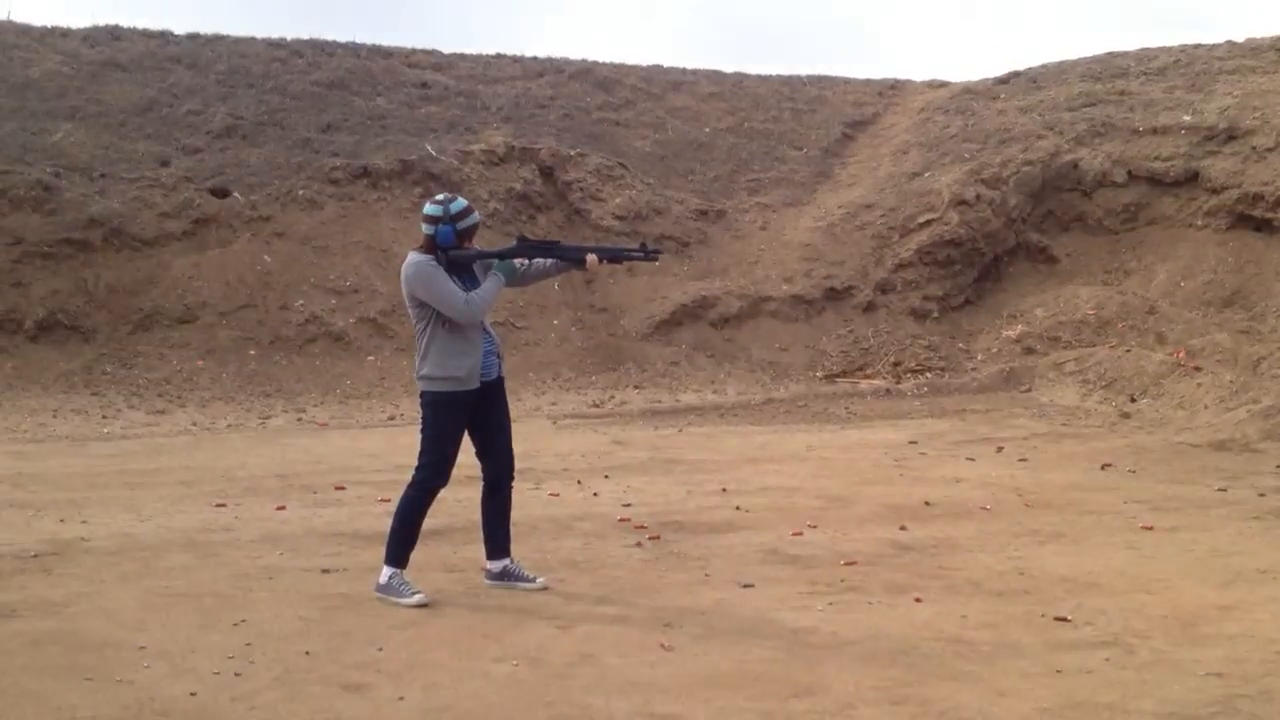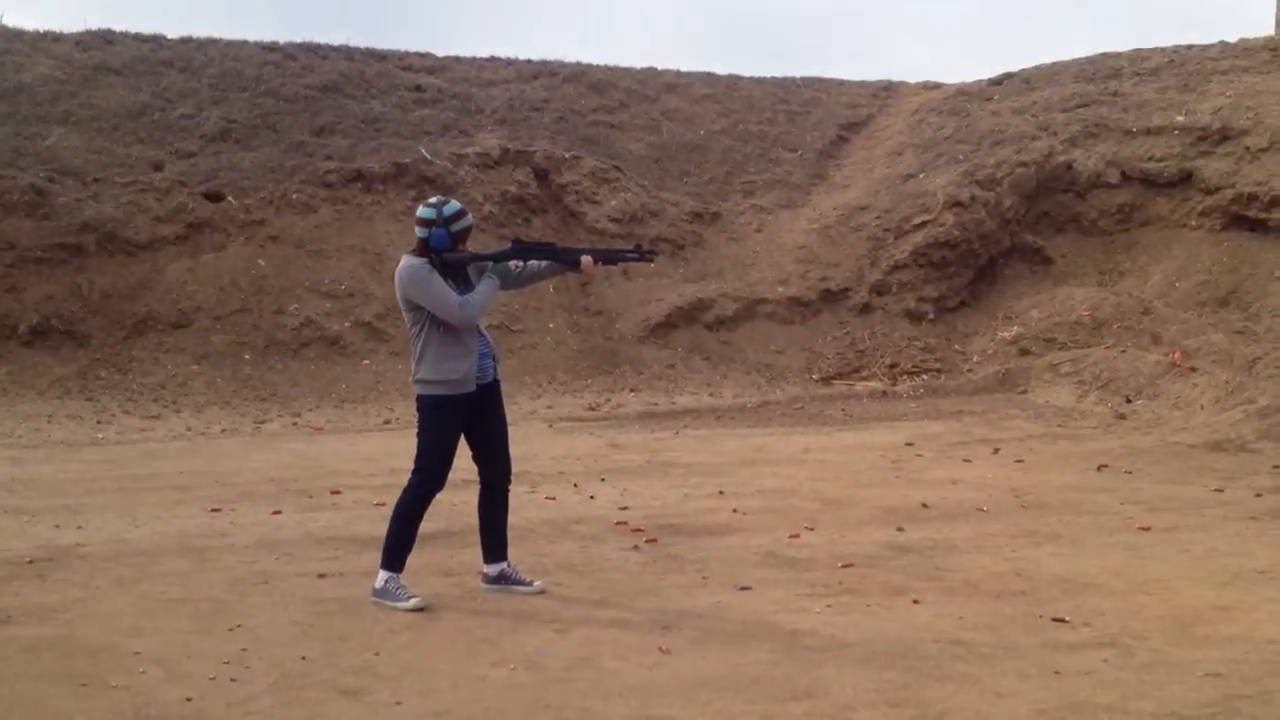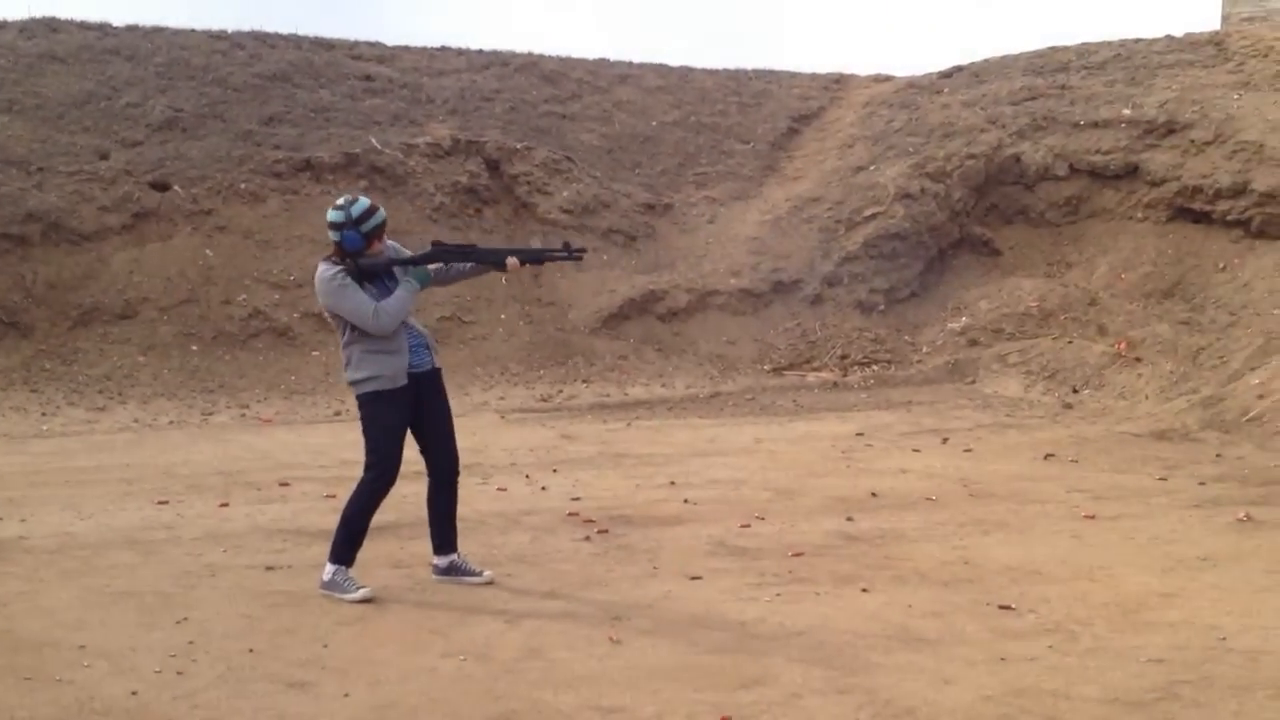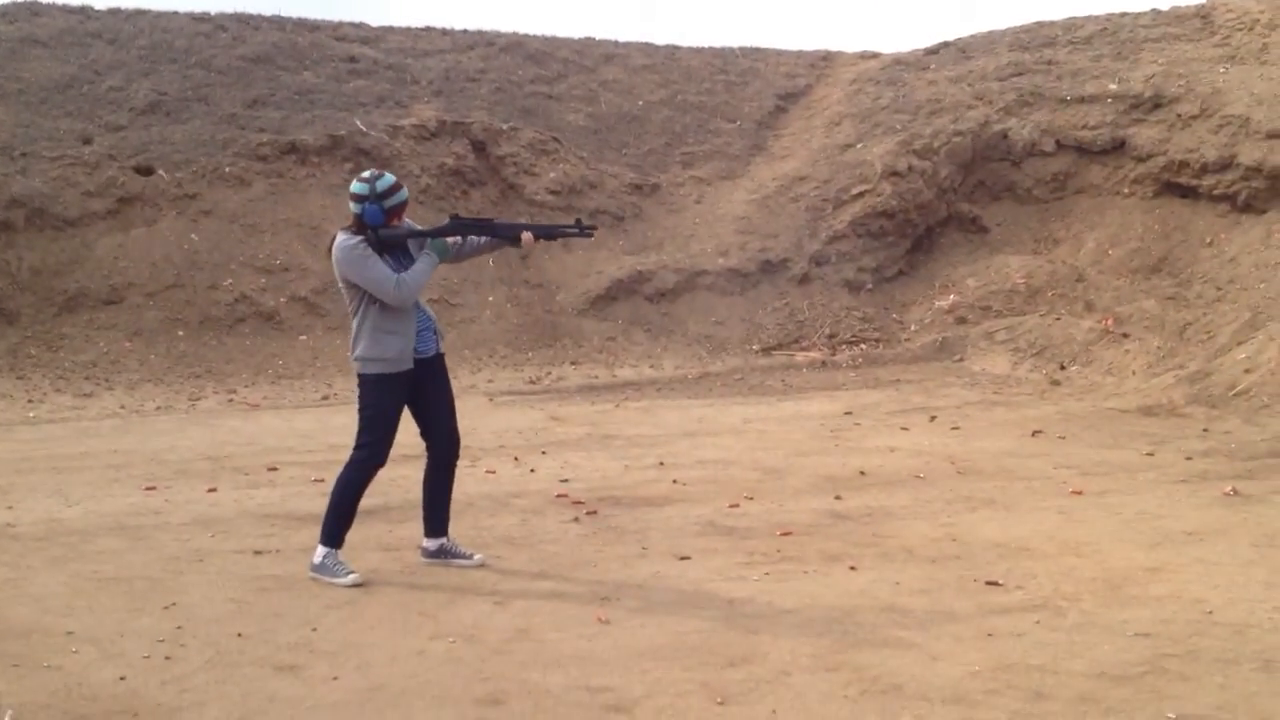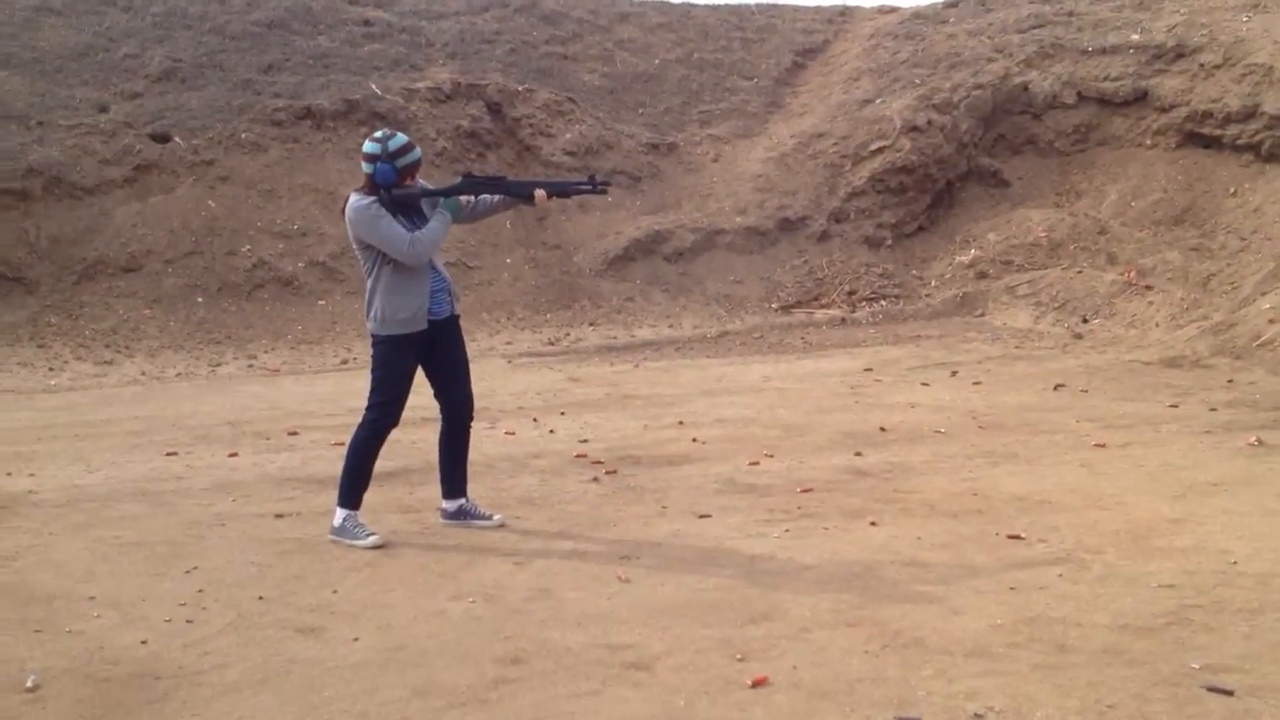
dt=0.7s
person 1, frame 1
left shoulder: (469, 260)
right shoulder: (419, 268)
left elbow: (521, 272)
right elbow: (467, 309)
left wrist: (574, 260)
right wrist: (497, 276)
left hip: (486, 381)
right hip: (446, 389)
left knee: (501, 471)
right knee: (430, 477)
left ankle: (500, 564)
right ankle: (391, 574)
person 1, frame 2
left shoulder: (462, 262)
right shoulder: (413, 271)
left elbow: (515, 275)
right elbow: (462, 313)
left wrist: (569, 262)
right wrist: (492, 278)
left hip: (482, 383)
right hip: (442, 391)
left knee: (498, 474)
right knee: (427, 481)
left ankle: (496, 568)
right ankle: (387, 578)
person 1, frame 3
left shoulder: (387, 254)
right shoulder: (331, 277)
left elbow: (438, 273)
right elbow: (379, 321)
left wrist: (493, 263)
right wrist: (412, 283)
left hip: (423, 372)
right hip: (381, 383)
left knee: (445, 465)
right knee: (380, 476)
left ankle: (446, 558)
right ankle: (336, 570)
person 1, frame 4
right shoulder: (349, 248)
left elbow: (454, 248)
right elbow: (399, 292)
left wrist: (507, 238)
right wrist: (430, 256)
left hip: (425, 355)
right hip: (384, 365)
left knee: (446, 446)
right knee: (370, 456)
left ankle: (436, 541)
right ankle: (326, 553)
person 1, frame 5
left shoulder: (413, 194)
right shoulder: (362, 209)
left elbow: (467, 209)
right elbow: (413, 250)
left wrist: (519, 196)
right wrist: (443, 214)
left hip: (440, 317)
right hip: (397, 326)
left knee: (459, 408)
right knee: (381, 417)
left ankle: (455, 502)
right ankle: (345, 516)
